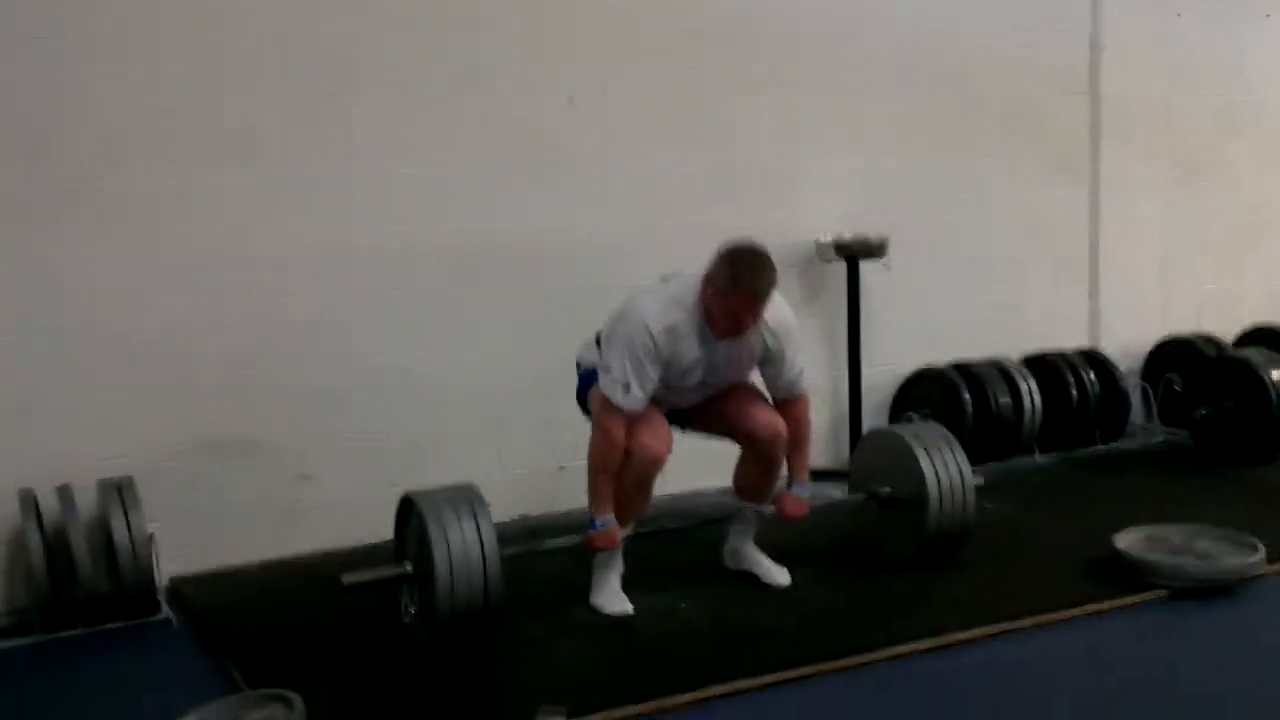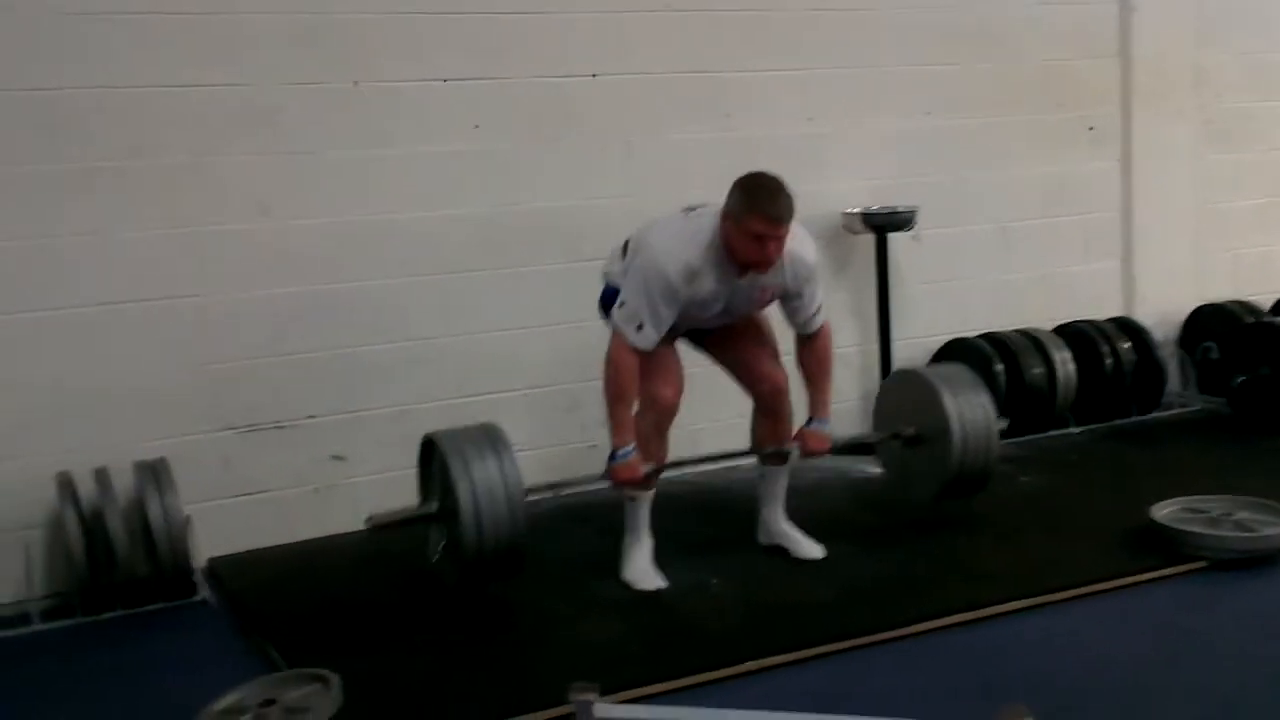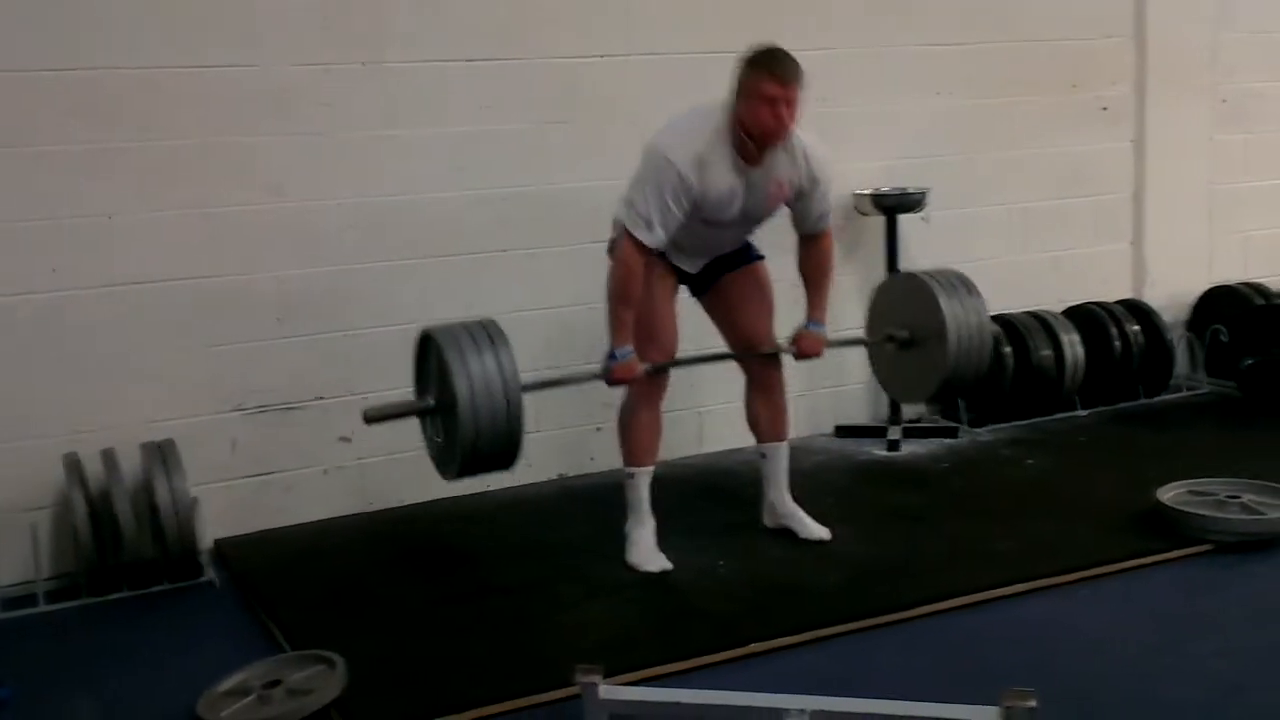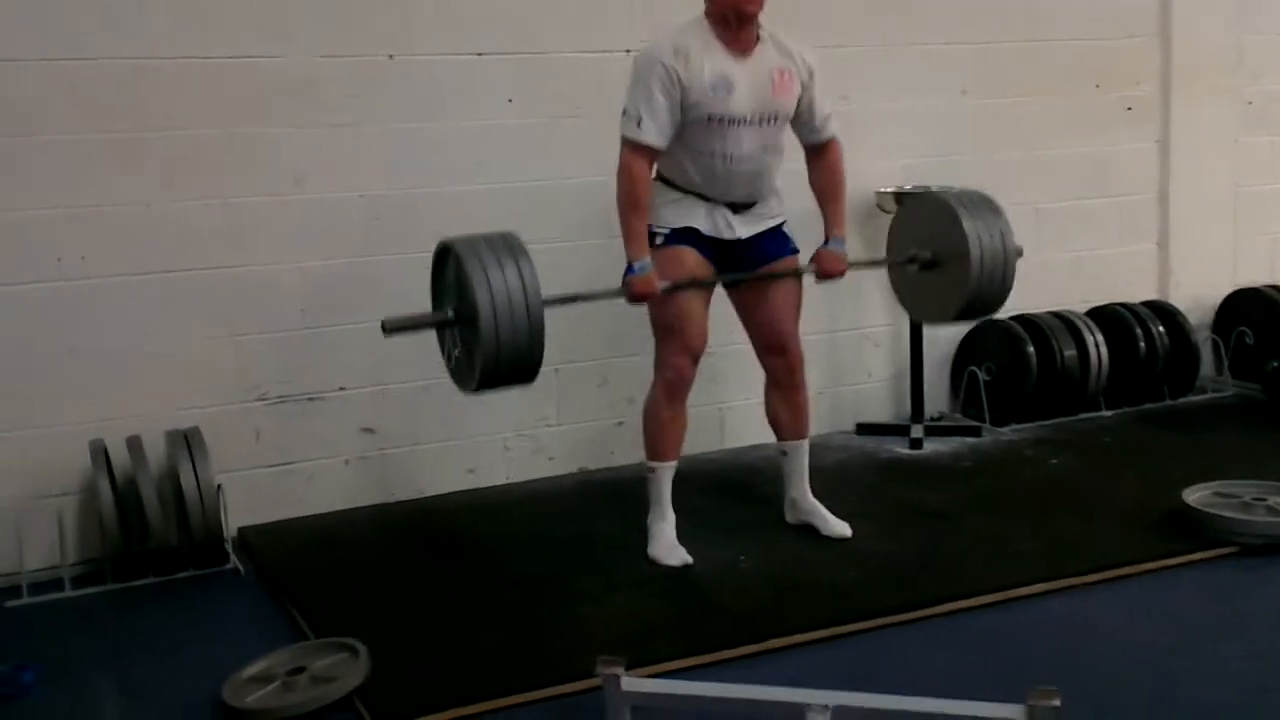
dt=0.4s
person 1, frame 1
left shoulder: (776, 320)
right shoulder: (650, 320)
left elbow: (793, 399)
right elbow: (610, 423)
left wrist: (797, 484)
right wrist: (601, 519)
right hip: (613, 373)
left knee: (771, 433)
right knee: (649, 448)
left ankle: (741, 544)
right ankle: (607, 567)
person 1, frame 2
left shoulder: (798, 257)
right shoulder: (670, 258)
left elbow: (814, 334)
right elbow: (624, 351)
left wrist: (819, 421)
right wrist: (623, 449)
right hip: (636, 294)
left knee: (774, 387)
right knee: (662, 398)
left ankle: (773, 519)
right ankle: (637, 541)
person 1, frame 3
left shoulder: (802, 159)
right shoulder: (682, 152)
left elbow: (816, 236)
right elbow: (632, 249)
left wrist: (815, 321)
right wrist: (621, 348)
left hip: (727, 248)
right hip: (655, 243)
left knee: (765, 361)
right knee: (650, 370)
left ankle: (778, 501)
right ankle: (640, 524)
person 1, frame 4
left shoulder: (792, 60)
right shoulder: (670, 57)
left elbow: (823, 148)
right elbow: (637, 159)
left wrist: (835, 238)
right wrist: (638, 259)
left hip: (761, 220)
right hip: (684, 221)
left knee: (786, 360)
right knee: (677, 368)
left ankle: (799, 496)
right ankle: (660, 517)
